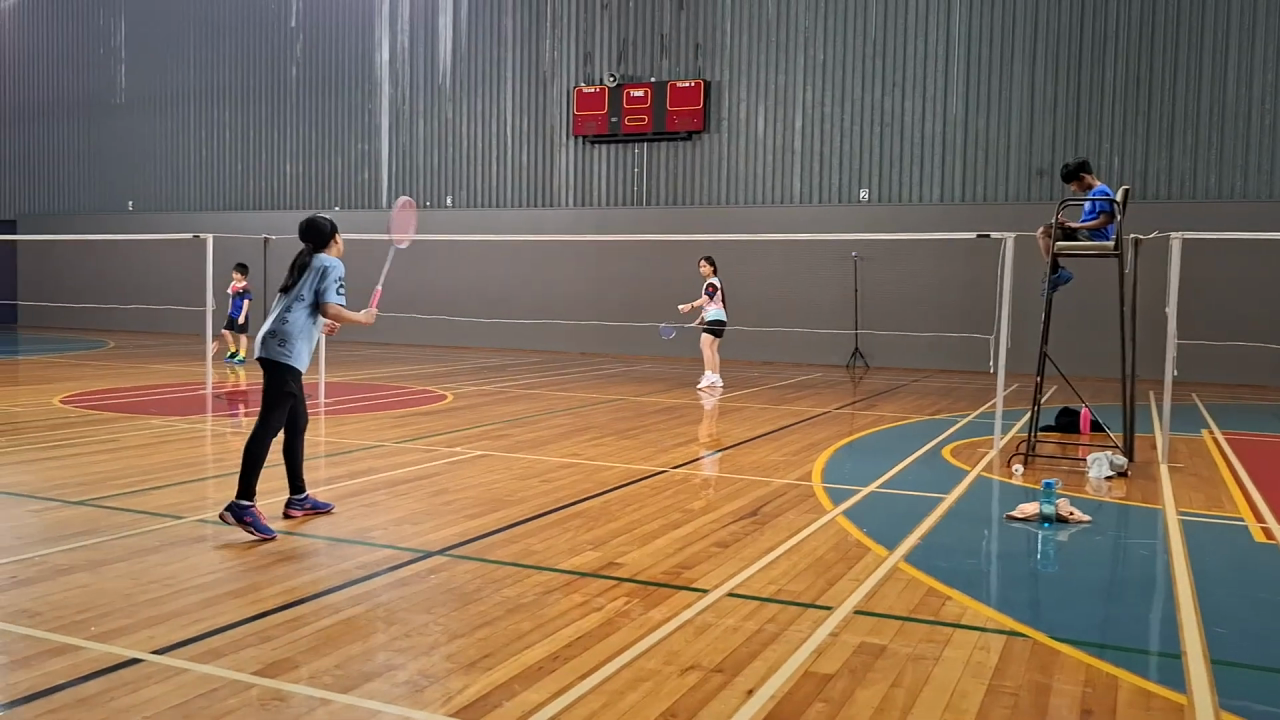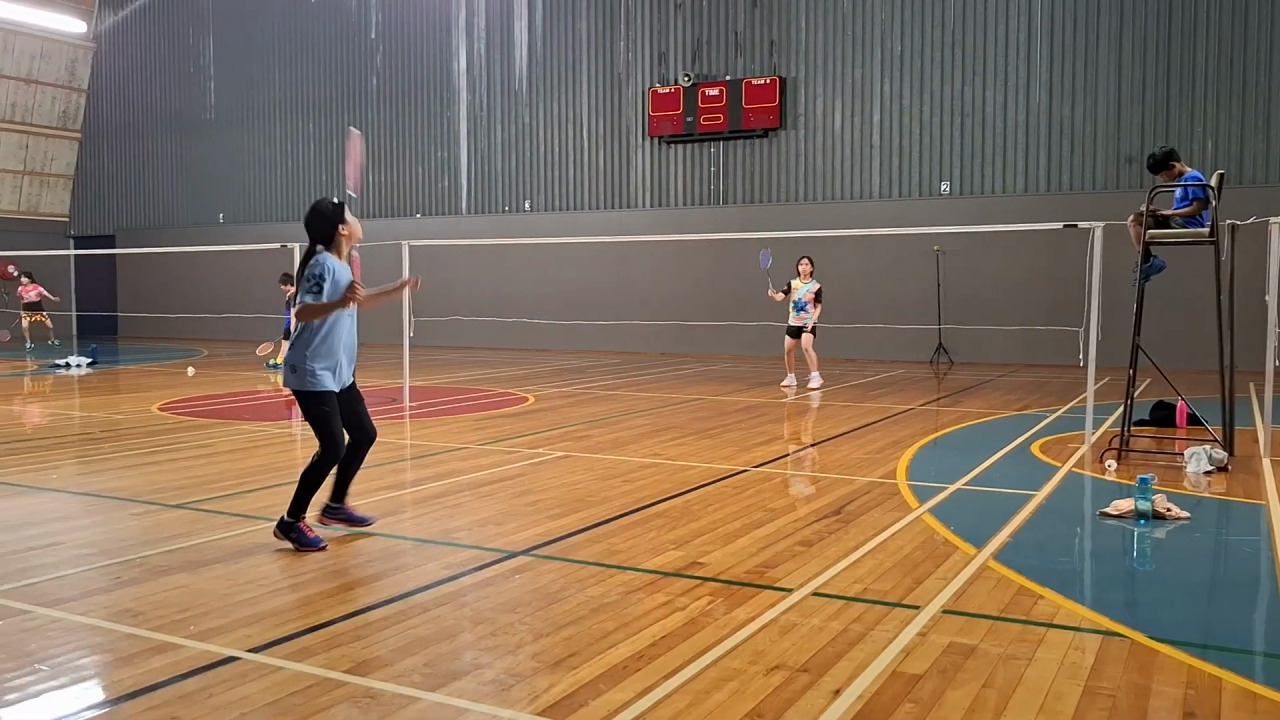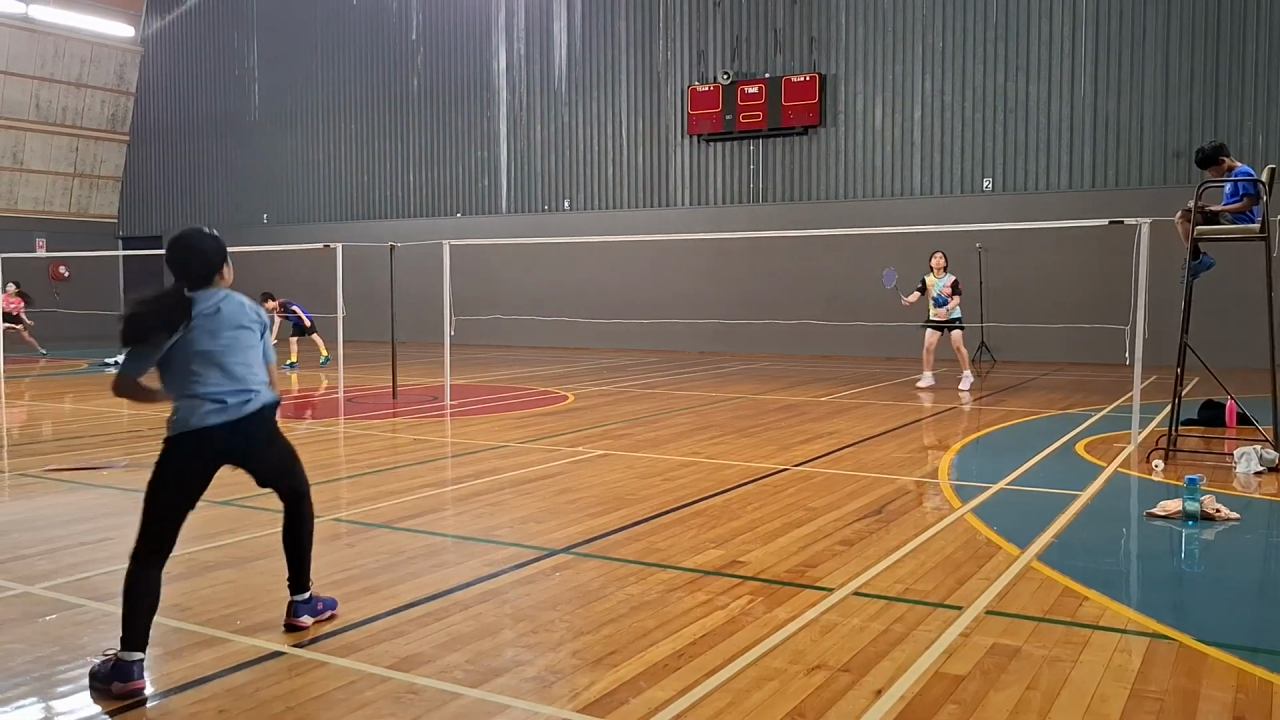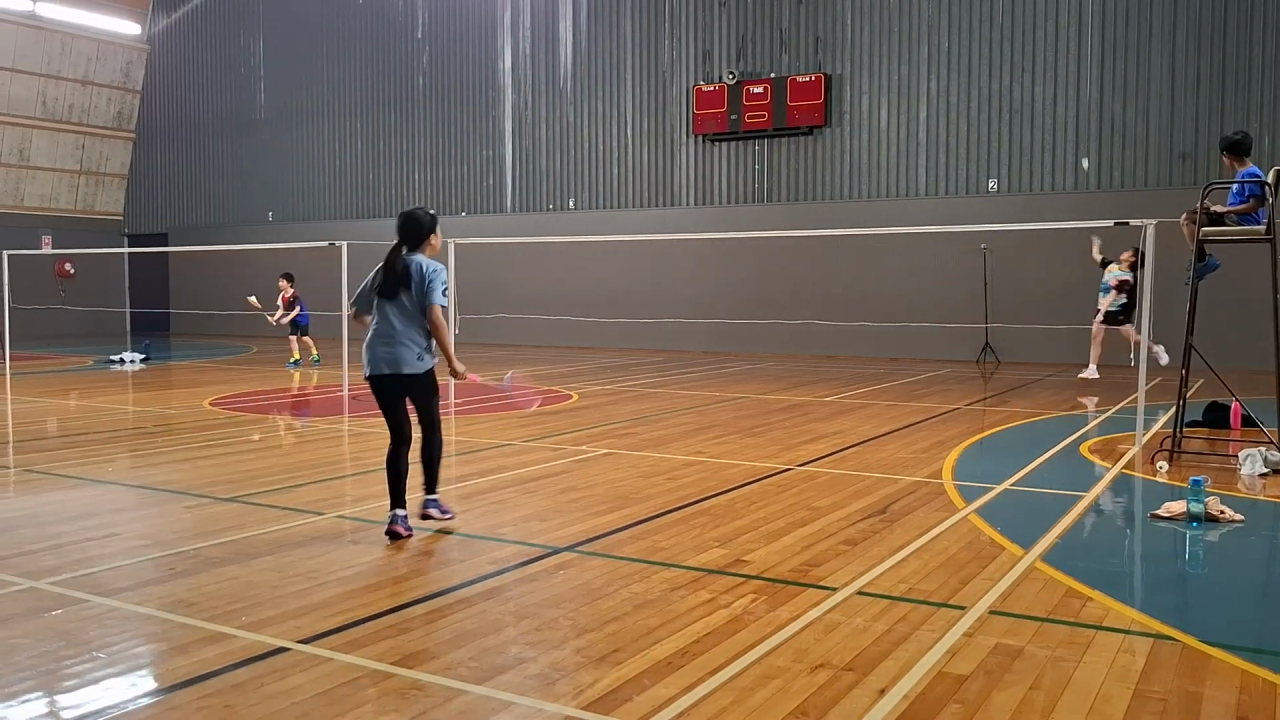
dt=1s
person 1, frame 1
left shoulder: (305, 263)
right shoulder: (331, 264)
right elbow: (331, 310)
left wrist: (317, 326)
right wrist: (362, 317)
left hip: (277, 346)
right hip: (286, 350)
left knee: (297, 422)
right knee: (270, 424)
left ankle: (298, 498)
right ankle: (242, 505)
person 1, frame 2
left shoulder: (340, 264)
right shoulder: (322, 265)
right elbow: (303, 313)
left wrist: (393, 290)
right wrist: (341, 300)
left hip: (338, 372)
right hip: (312, 373)
left knee: (364, 434)
right knee: (334, 448)
left ankle: (336, 505)
right ankle: (291, 521)
person 1, frame 3
left shoulder: (161, 322)
right shoulder: (245, 309)
left elbow: (126, 384)
right elbow: (270, 372)
left hip: (190, 437)
right hip: (251, 424)
left knee: (150, 548)
right knee: (297, 498)
left ankle: (127, 664)
right ankle: (301, 601)
person 1, frame 4
left shoulder: (383, 270)
right shoulder: (433, 270)
left elbow: (358, 313)
right elbow: (434, 317)
right wrist: (453, 362)
left hip: (378, 364)
right hip: (415, 362)
left knee: (399, 436)
right knee: (431, 429)
left ankle: (398, 515)
right ankle: (430, 499)
